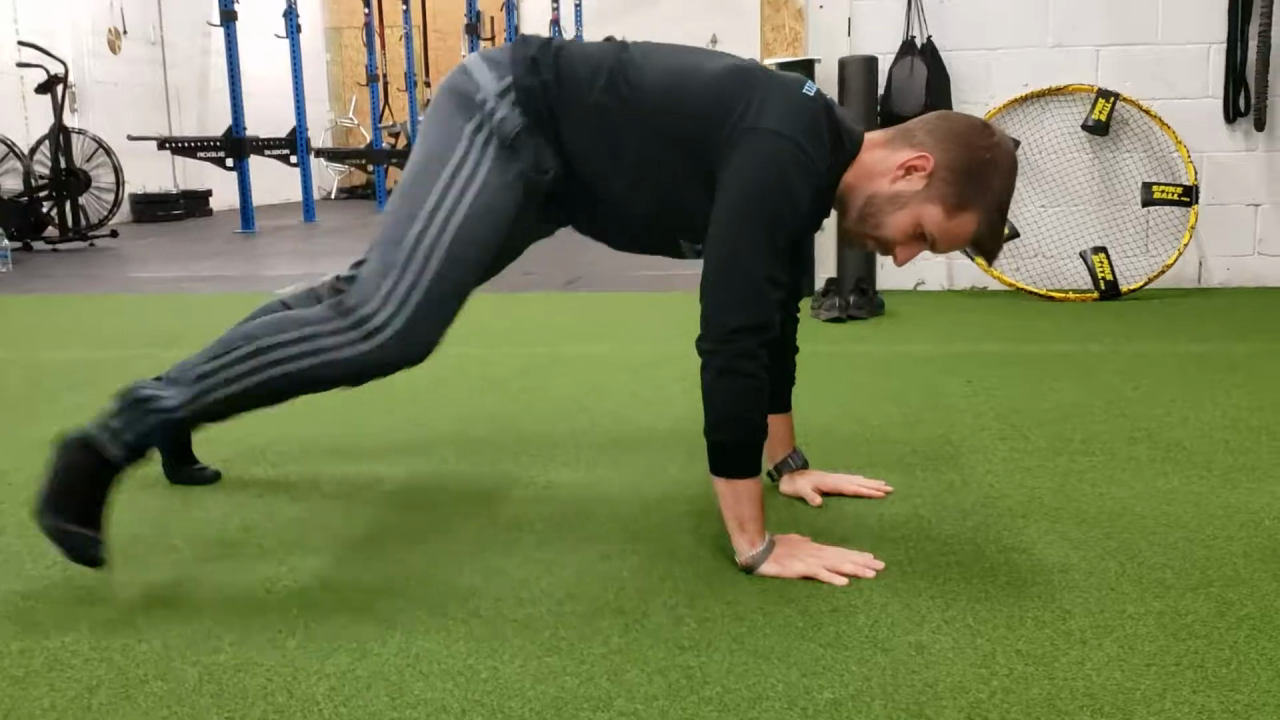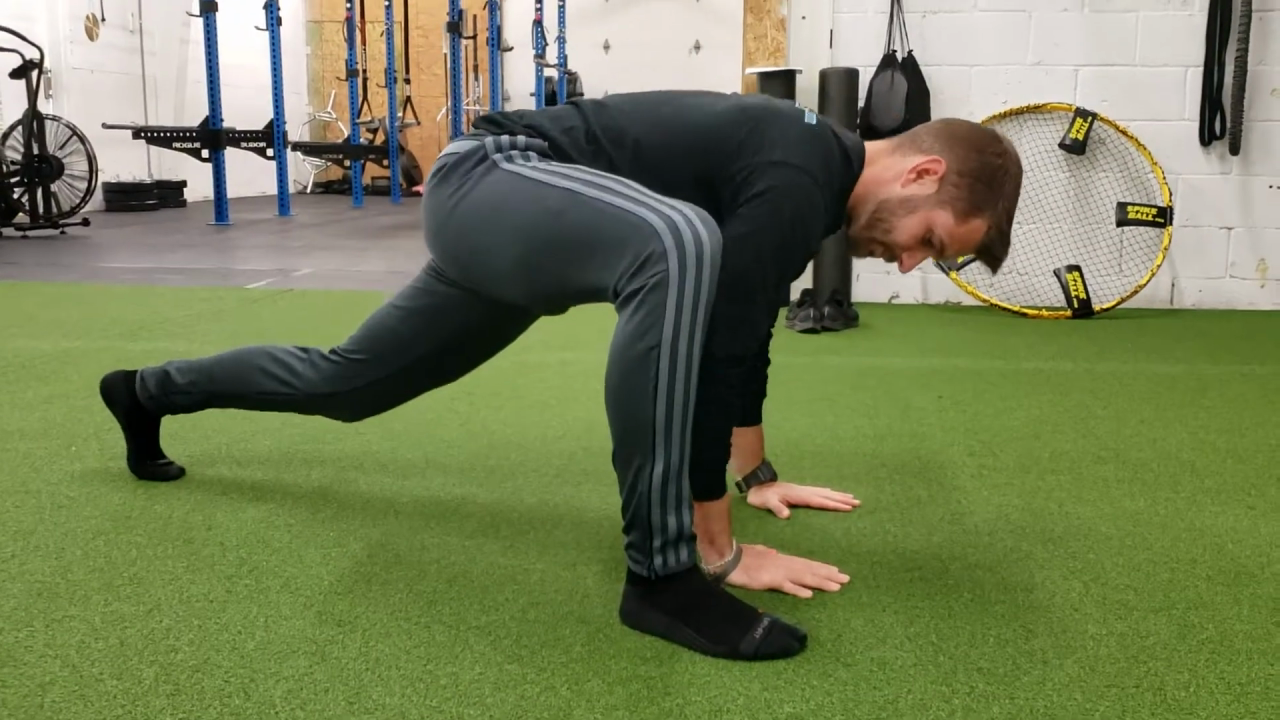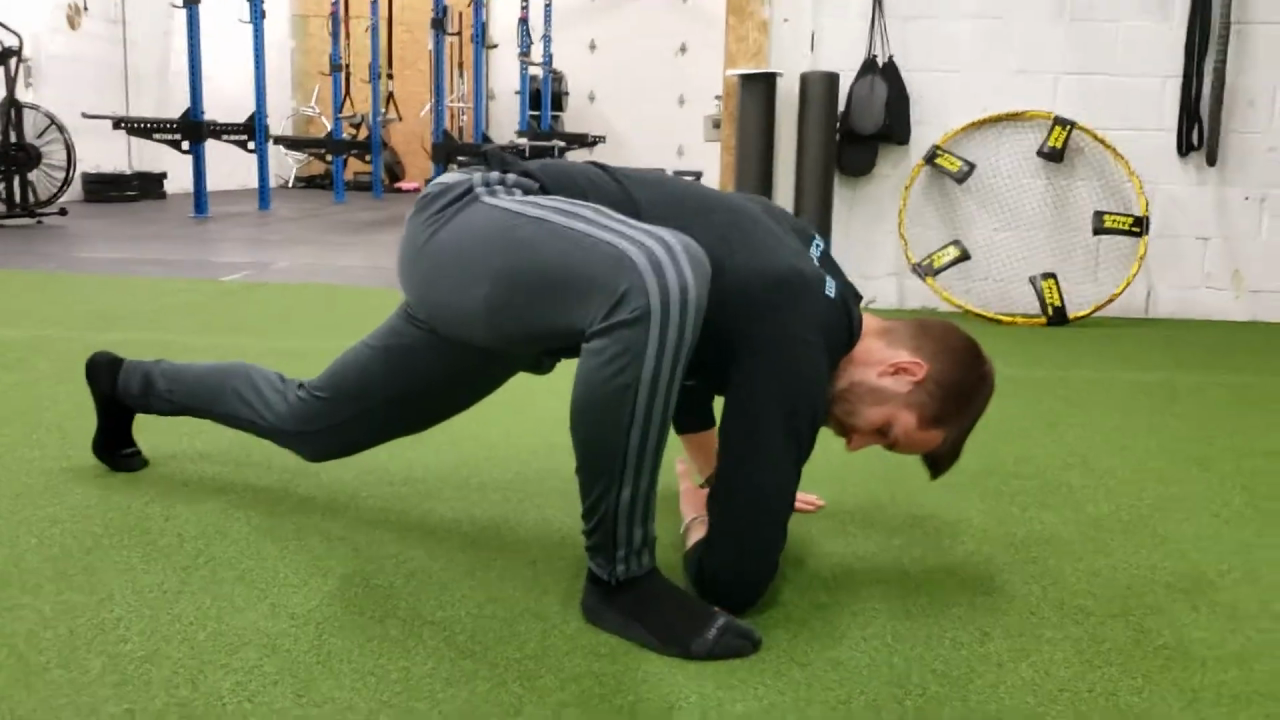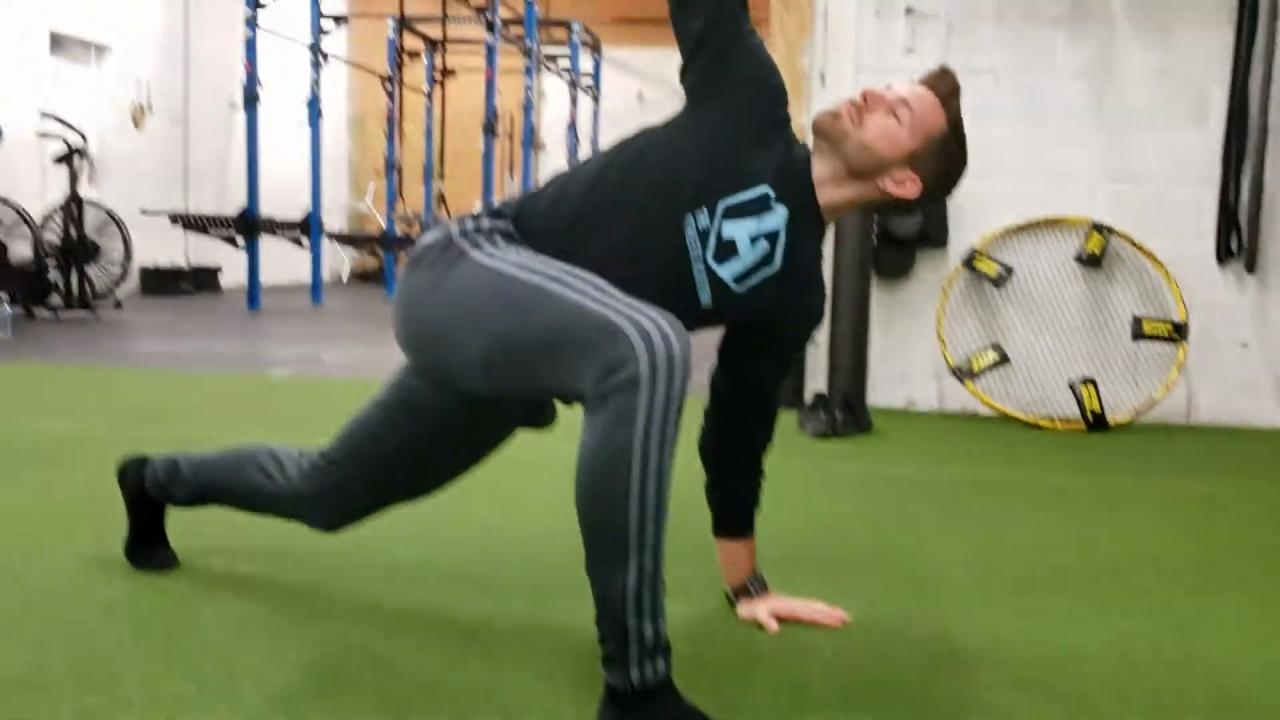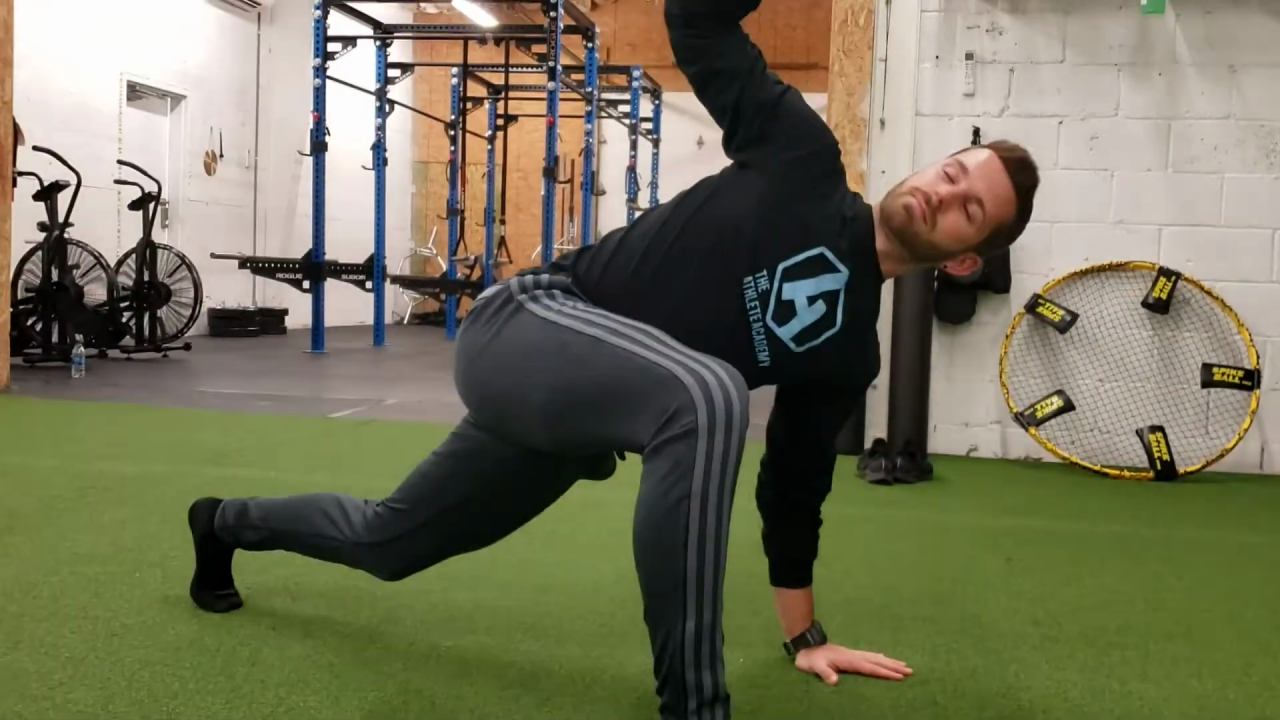
dt=1s
person 1, frame 1
left shoulder: (807, 161)
right shoulder: (786, 154)
left elbow: (772, 313)
right elbow: (732, 334)
left wrist: (787, 461)
right wrist: (753, 540)
left hip: (531, 150)
right hip: (507, 114)
left knee: (366, 302)
right knee: (385, 326)
left ankle: (169, 407)
right ankle: (118, 436)
person 1, frame 2
left shoulder: (805, 161)
right shoulder: (799, 182)
left elbow: (738, 326)
right elbow: (712, 354)
left wrist: (754, 473)
right wrist: (715, 549)
left hip: (501, 215)
right hip: (486, 181)
left knee: (346, 383)
right knee: (678, 243)
left ankle: (147, 391)
right ankle: (662, 570)
person 1, frame 3
left shoulder: (806, 291)
right shoulder: (797, 340)
right elbow: (734, 573)
left wrist: (718, 478)
right wrist: (719, 519)
left hip: (480, 261)
right hip: (469, 226)
left knee: (308, 420)
left ankle: (128, 383)
right ankle: (619, 575)
person 1, frame 4
left shoulder: (794, 289)
right shoulder: (749, 103)
left elbow: (737, 427)
left wrist: (745, 585)
left hip: (504, 337)
right hip: (464, 267)
left knee: (322, 495)
right knee: (645, 345)
left ankle: (157, 483)
person 1, frame 5
left shoulder: (850, 346)
right shoulder: (803, 163)
left elbow: (794, 481)
left wrist: (803, 633)
left hip: (571, 399)
right hip: (523, 326)
left knee: (387, 539)
right knee: (706, 396)
left ankle: (227, 525)
